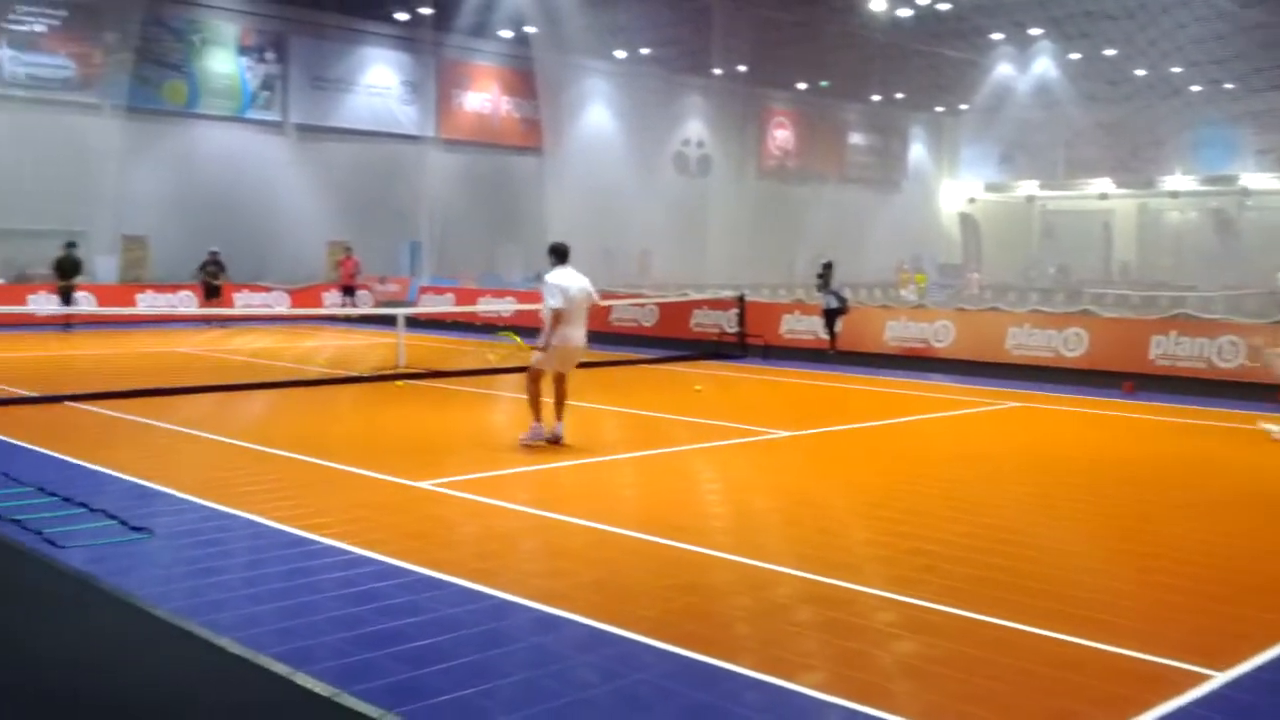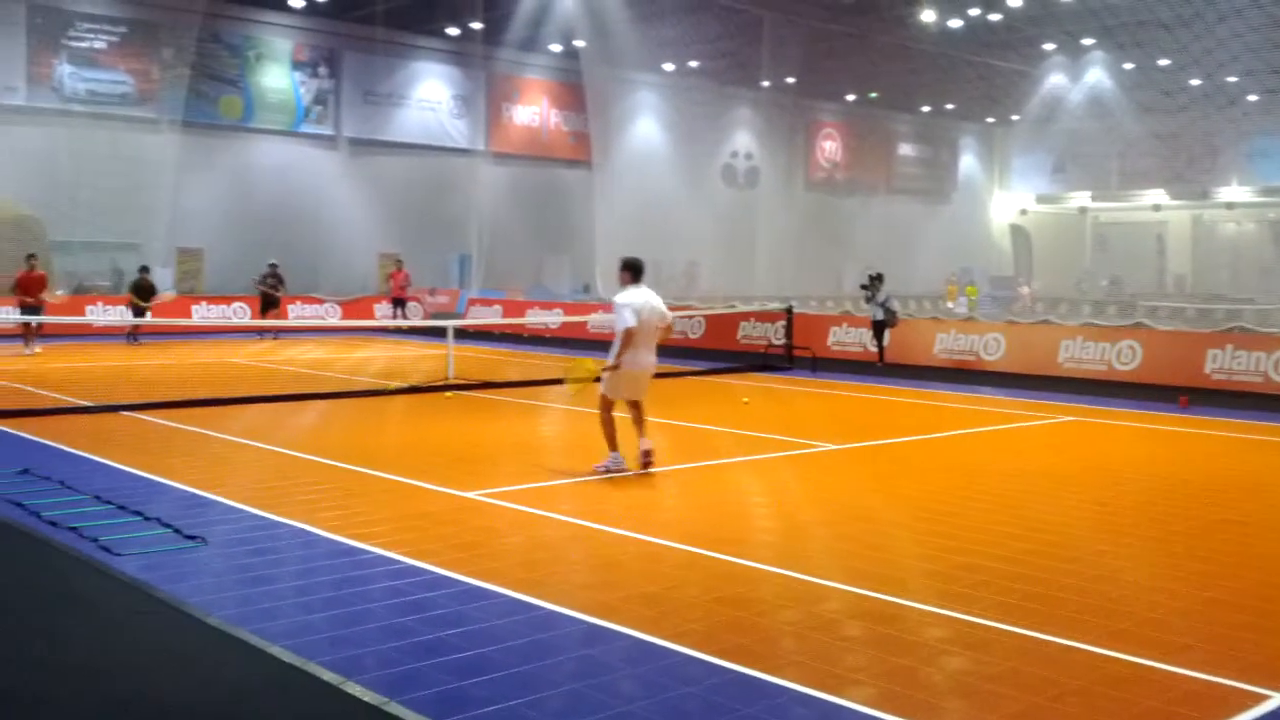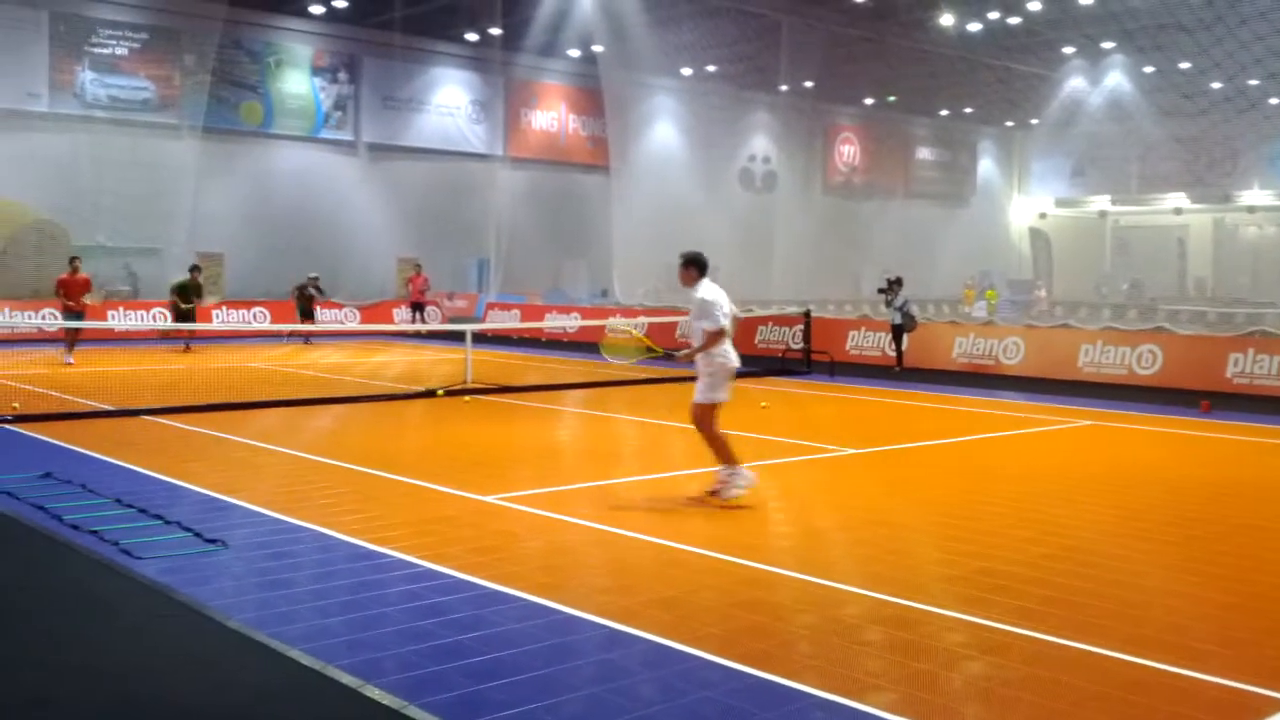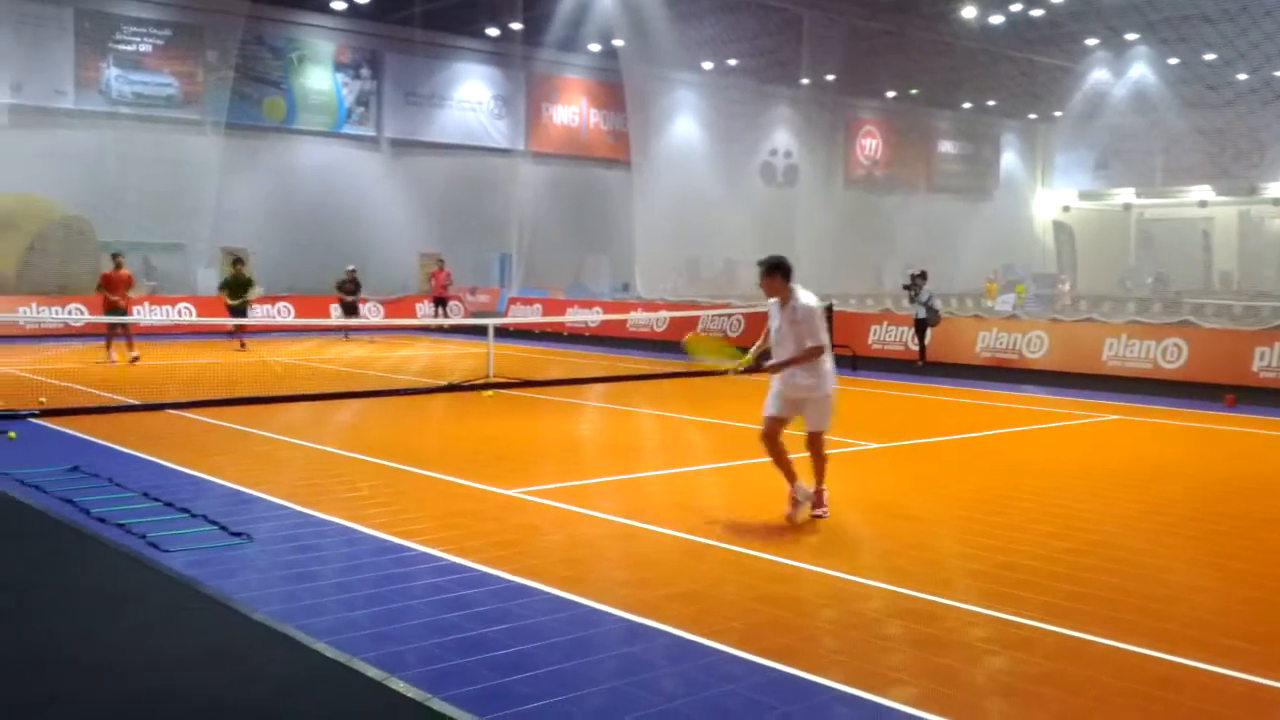
dt=0.4s
person 1, frame 1
left shoulder: (551, 279)
right shoulder: (582, 280)
left elbow: (557, 312)
right elbow: (594, 305)
left wrist: (546, 340)
left hip: (557, 340)
right hip: (577, 341)
left knee: (533, 378)
right knee: (560, 381)
left ankle: (537, 427)
right ankle: (557, 429)
person 1, frame 2
left shoulder: (623, 299)
right shoulder: (654, 299)
left elbow: (628, 331)
right elbow: (667, 327)
left wrist: (616, 360)
left hip: (624, 363)
right hip: (647, 364)
left knee: (605, 408)
right knee: (635, 404)
left ankle: (615, 458)
right ankle: (644, 443)
person 1, frame 3
left shoulder: (704, 296)
right shoulder: (710, 292)
left elbow: (721, 332)
right elbow: (733, 318)
left wrist: (693, 351)
left hip: (716, 363)
right hip: (713, 363)
left knee: (703, 420)
right knee: (701, 421)
left ankle: (738, 472)
right ankle: (728, 473)
person 1, frame 4
left shoulder: (808, 305)
right shoulder: (774, 303)
left elbow: (819, 349)
left wrist: (782, 363)
right wrist: (755, 349)
left hip: (816, 384)
right hip: (785, 383)
left knee: (815, 444)
right knee: (769, 436)
left ankle: (820, 492)
right ankle: (797, 490)
